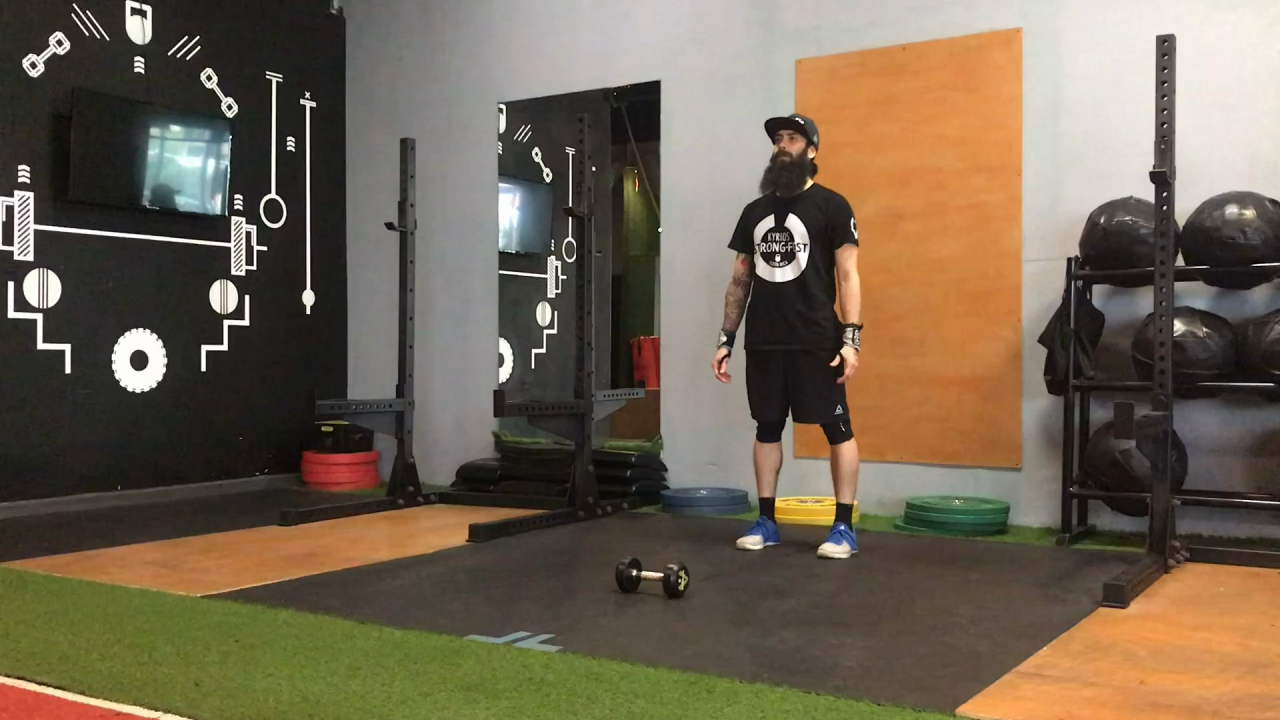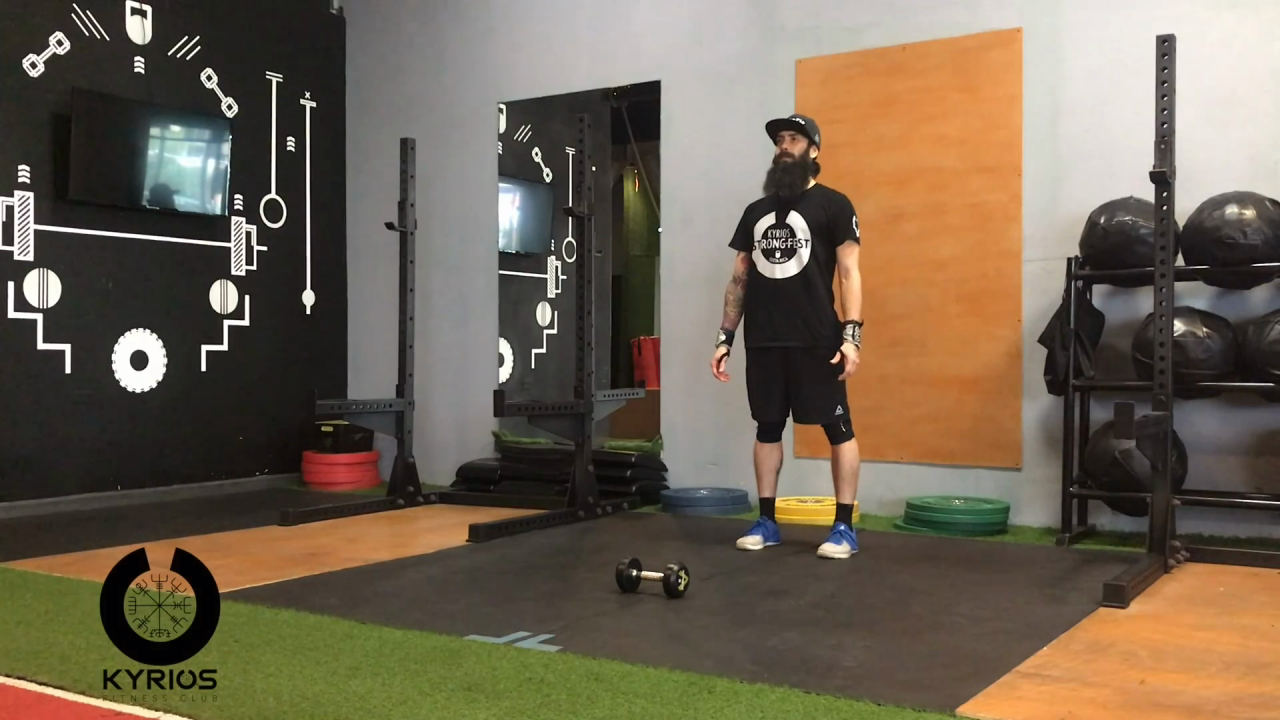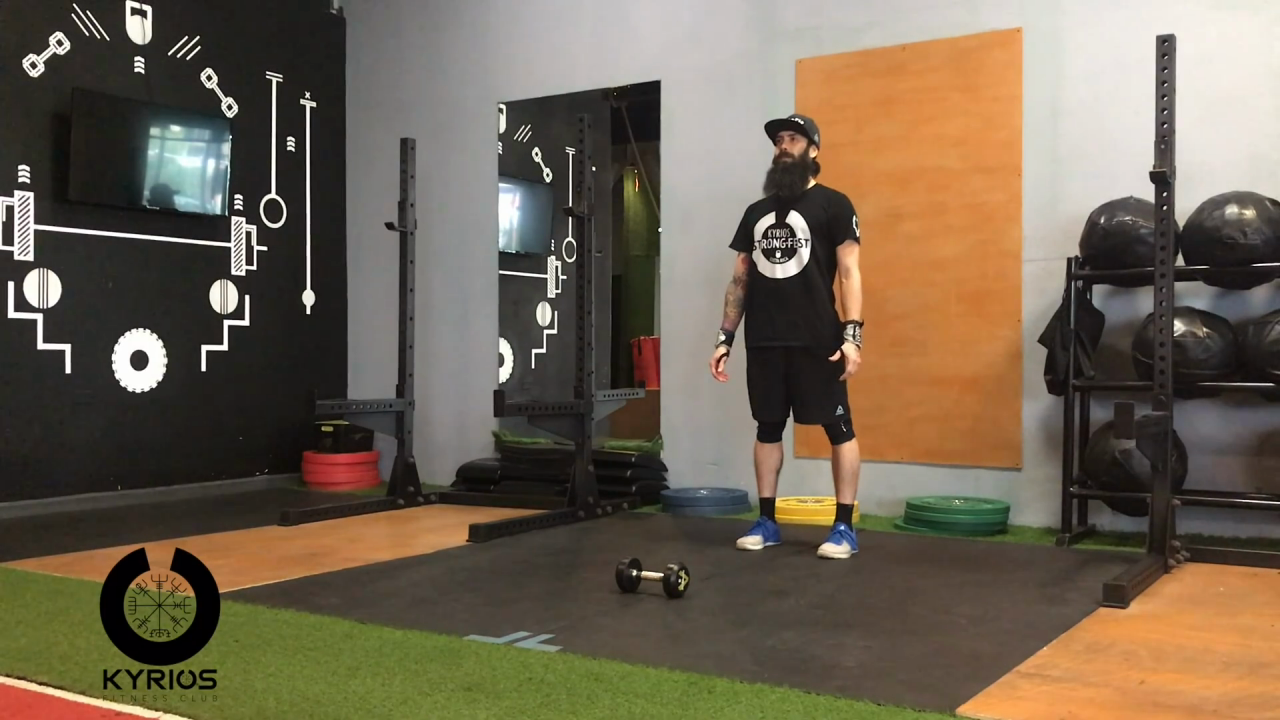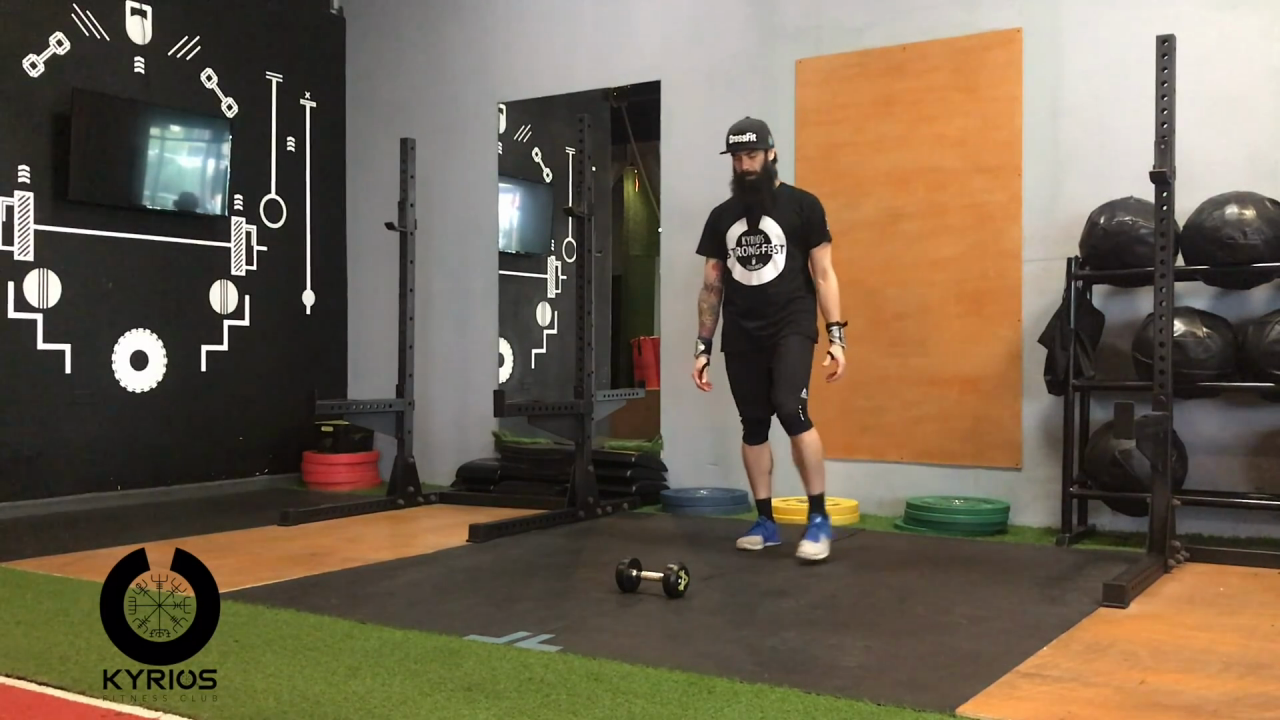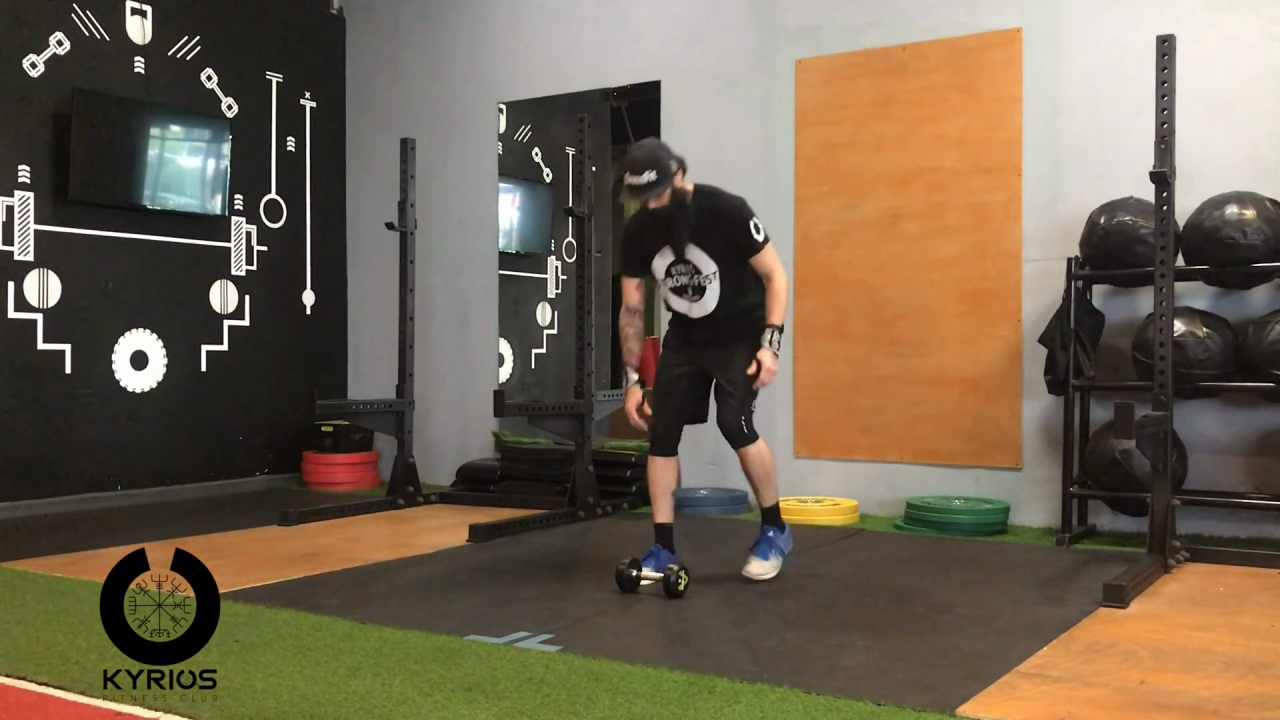
dt=1s
person 1, frame 1
left shoulder: (830, 206)
right shoulder: (755, 211)
left elbow: (847, 275)
right elbow: (740, 279)
left wrist: (850, 339)
right wrist: (725, 339)
left hip: (815, 341)
right hip: (763, 341)
left knee: (837, 427)
right knee: (767, 427)
left ankle: (844, 526)
right ankle: (766, 521)
person 1, frame 2
left shoulder: (832, 205)
right shoulder: (756, 211)
left elbow: (849, 273)
right elbow: (739, 278)
left wrist: (851, 335)
right wrist: (724, 338)
left hip: (816, 340)
right hip: (762, 340)
left knee: (837, 427)
right knee: (767, 426)
left ankle: (844, 526)
right ankle: (766, 521)
person 1, frame 3
left shoulder: (832, 205)
right shoulder: (756, 212)
left elbow: (849, 273)
right elbow: (739, 279)
left wrist: (852, 334)
right wrist: (724, 338)
left hip: (816, 339)
right hip: (763, 340)
left knee: (837, 427)
right knee: (768, 426)
left ankle: (844, 526)
right ankle: (767, 521)
person 1, frame 4
left shoulder: (802, 205)
right shoulder: (722, 216)
left elbow: (823, 274)
right elbow: (712, 286)
left wrist: (835, 334)
right wrist: (703, 347)
left hip: (791, 329)
right hip: (741, 337)
left knee: (793, 413)
right knee: (754, 427)
left ankle: (819, 517)
right ankle: (766, 521)
person 1, frame 5
left shoulder: (726, 211)
right shoulder: (637, 231)
left elbow: (774, 277)
right elbow: (632, 308)
left wrist: (770, 343)
right wrist: (632, 379)
left hip: (740, 334)
right hip: (684, 338)
left knee: (736, 424)
right knee: (660, 433)
left ankle: (774, 529)
right ankle: (664, 549)
